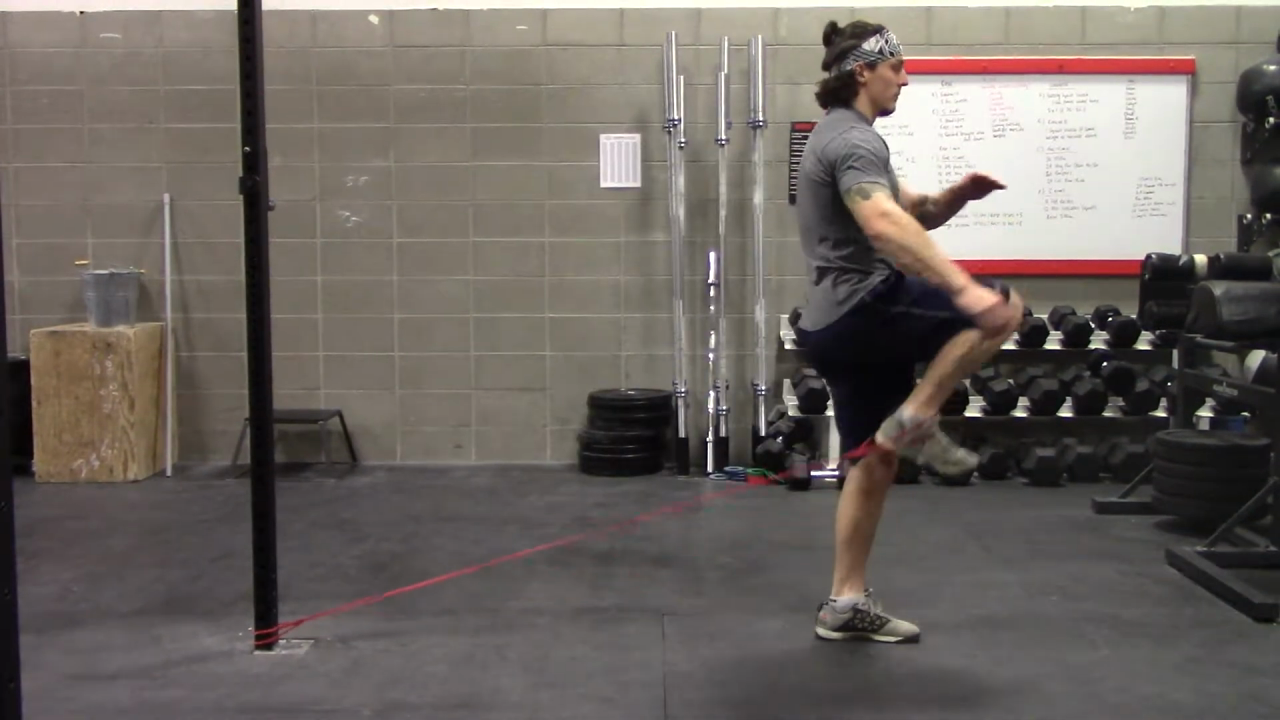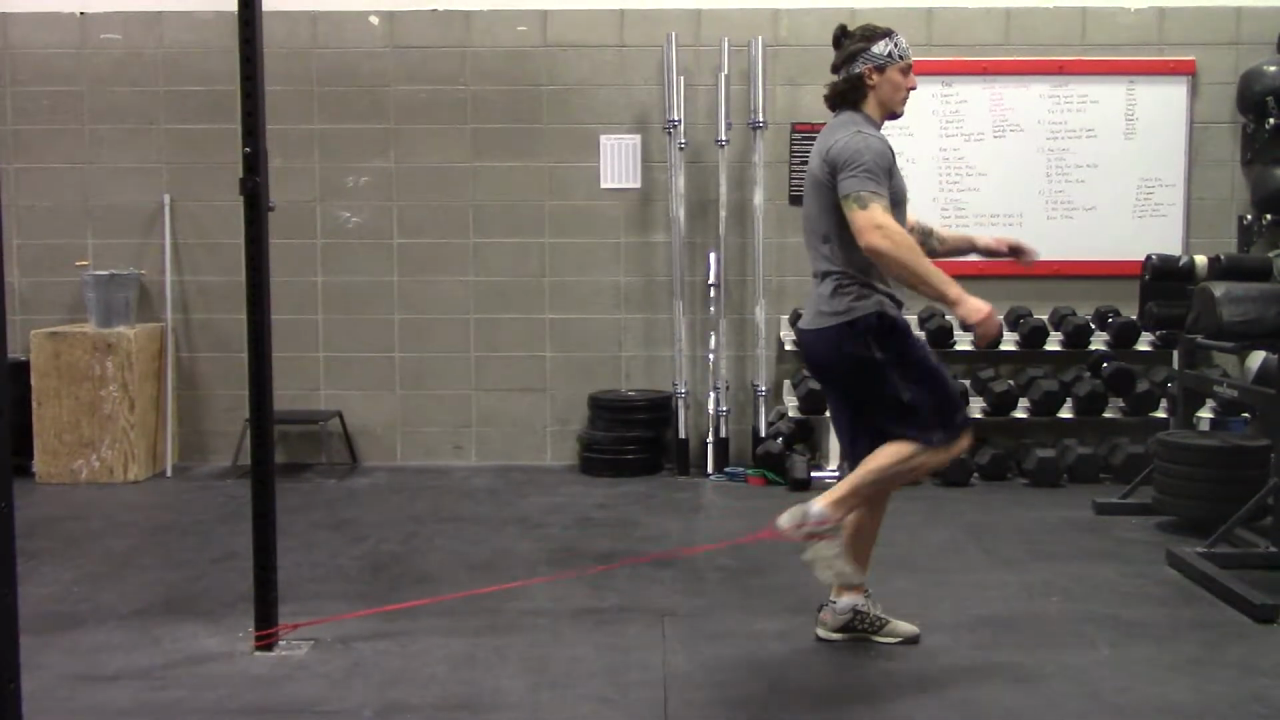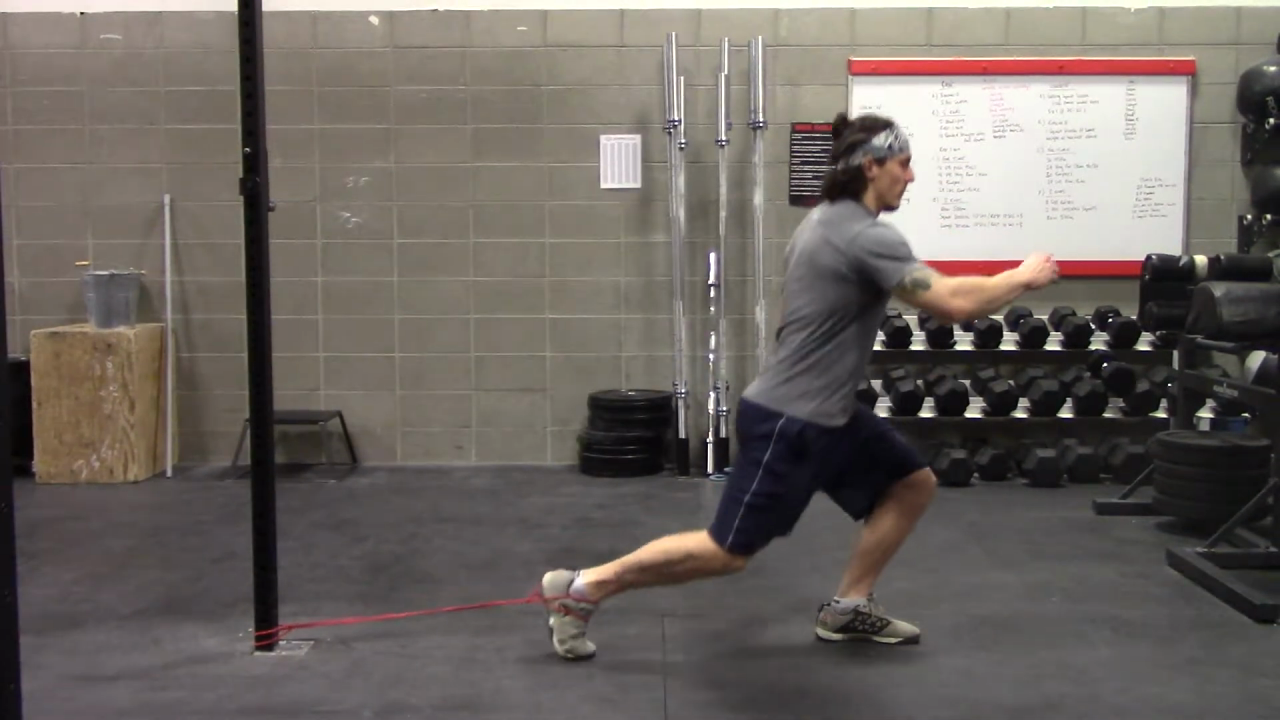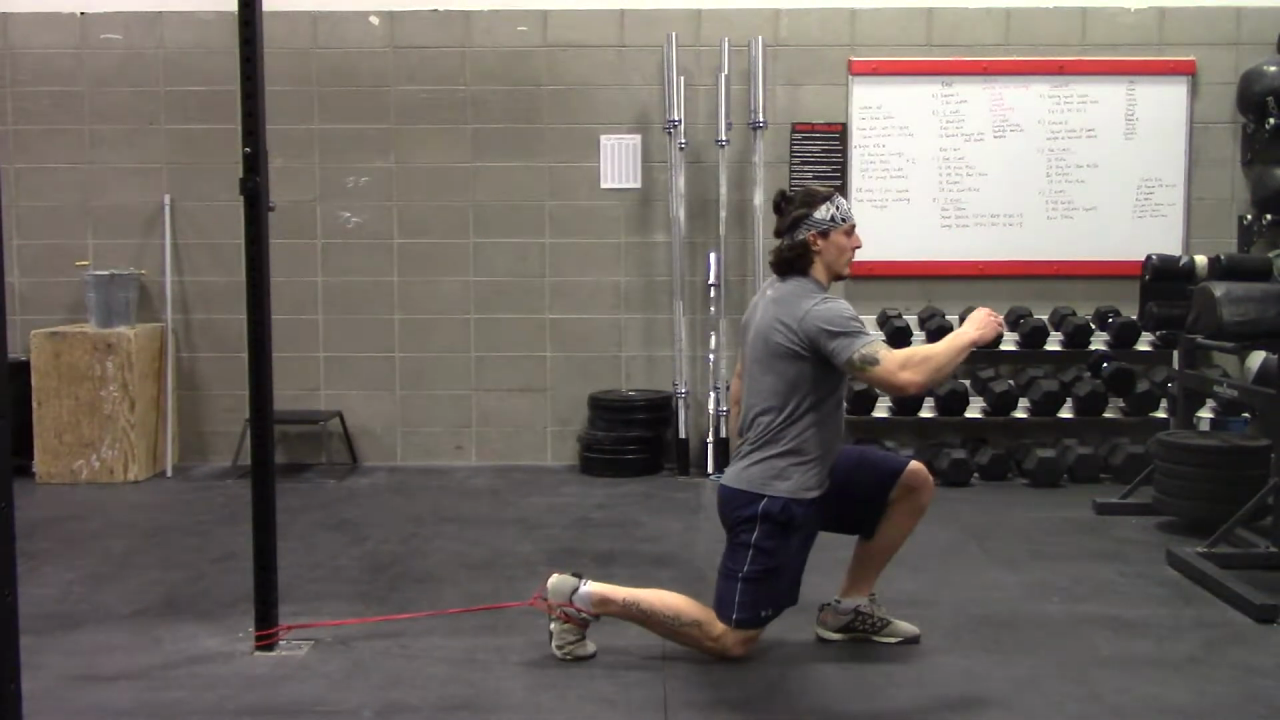
dt=0.5s
person 1, frame 1
left shoulder: (844, 136)
right shoulder: (853, 138)
left elbow: (908, 215)
right elbow: (886, 226)
left wrist: (954, 196)
right wrist: (962, 291)
left hip: (840, 325)
right hip: (863, 309)
left knee: (875, 464)
right knee: (1000, 308)
left ankle: (846, 606)
right ankle: (915, 417)
person 1, frame 2
left shoulder: (851, 139)
right shoulder: (859, 140)
left elbow: (901, 232)
right elbow: (877, 238)
left wrist: (975, 243)
right wrist: (959, 300)
left hip: (840, 329)
right hip: (857, 324)
left knee: (877, 468)
right knee: (944, 439)
left ankle: (846, 607)
right ankle: (823, 515)
person 1, frame 3
left shoulder: (824, 222)
right shoulder: (867, 237)
right elbow: (953, 301)
right wrist: (1023, 276)
left hip: (824, 411)
right hip: (792, 423)
left knee: (914, 486)
right knee: (728, 552)
left ankle: (847, 608)
right ankle: (578, 589)
person 1, frame 4
left shoulder: (775, 295)
right shoulder: (818, 311)
left elbow: (740, 387)
right elbow: (904, 376)
left wrist: (744, 461)
right wrist: (967, 334)
left hip: (799, 477)
right hip: (774, 497)
left knee: (913, 483)
right knee: (730, 638)
left ankle: (850, 607)
right ankle: (583, 598)
